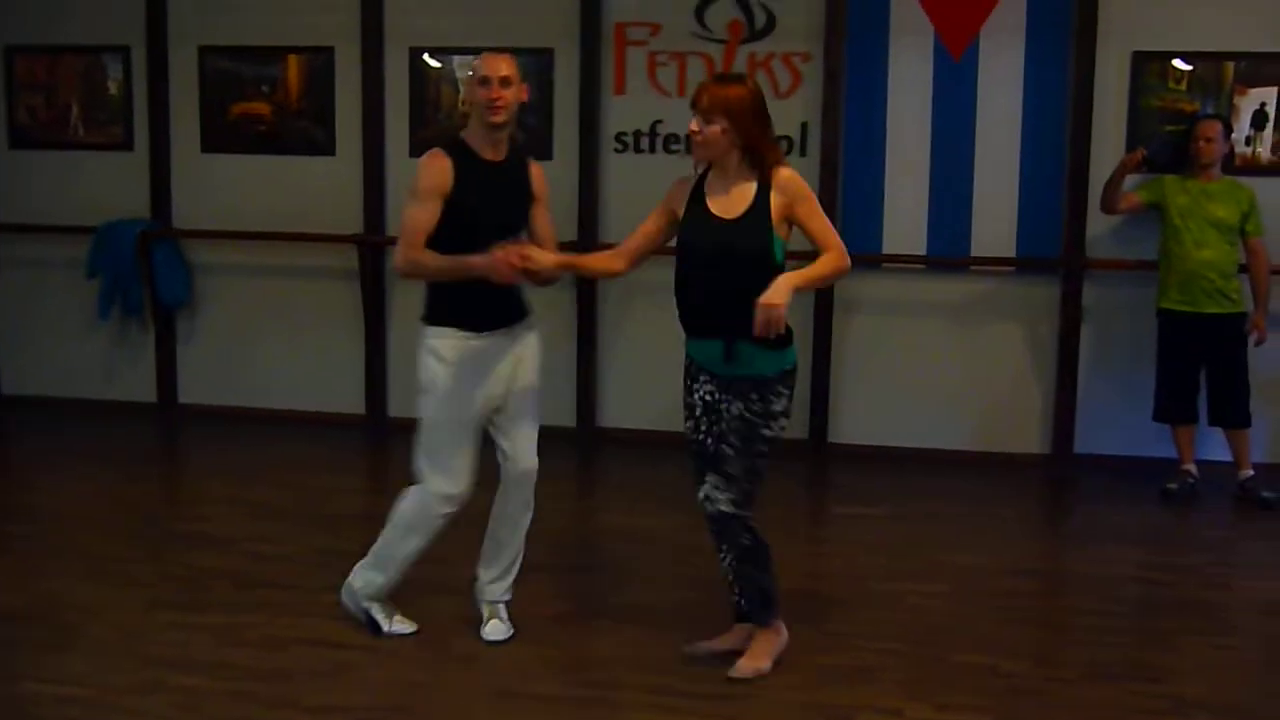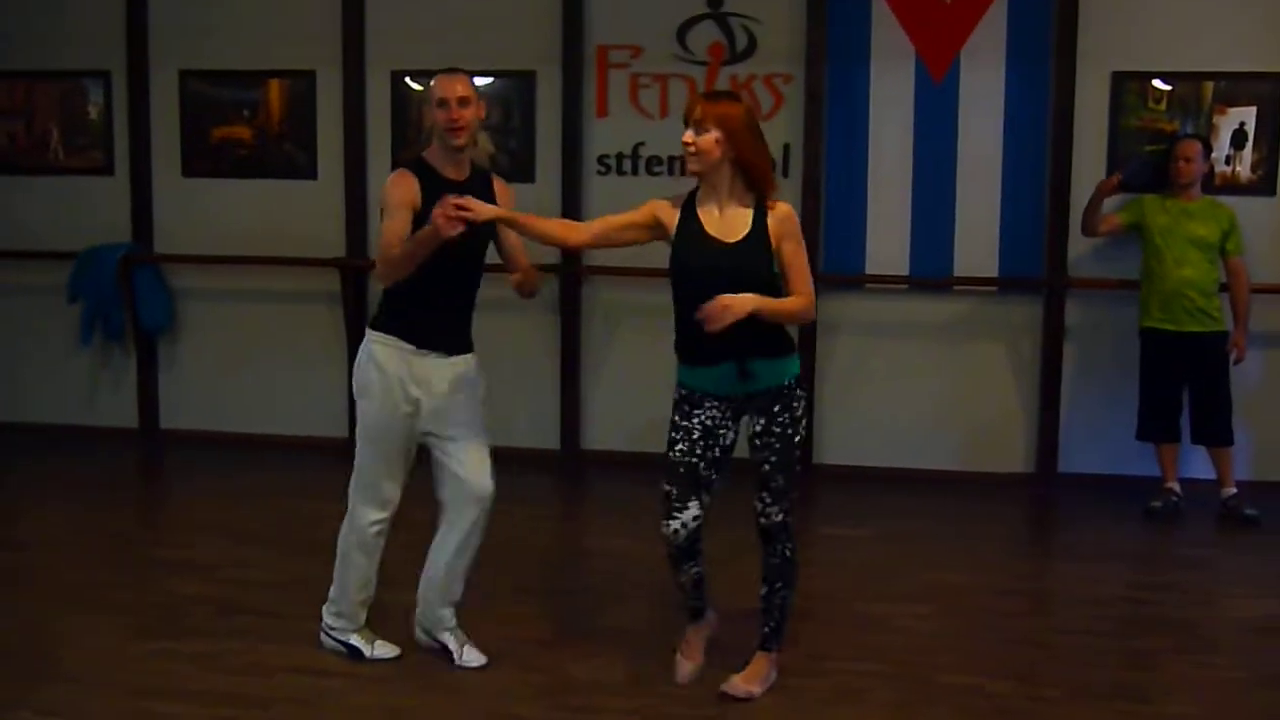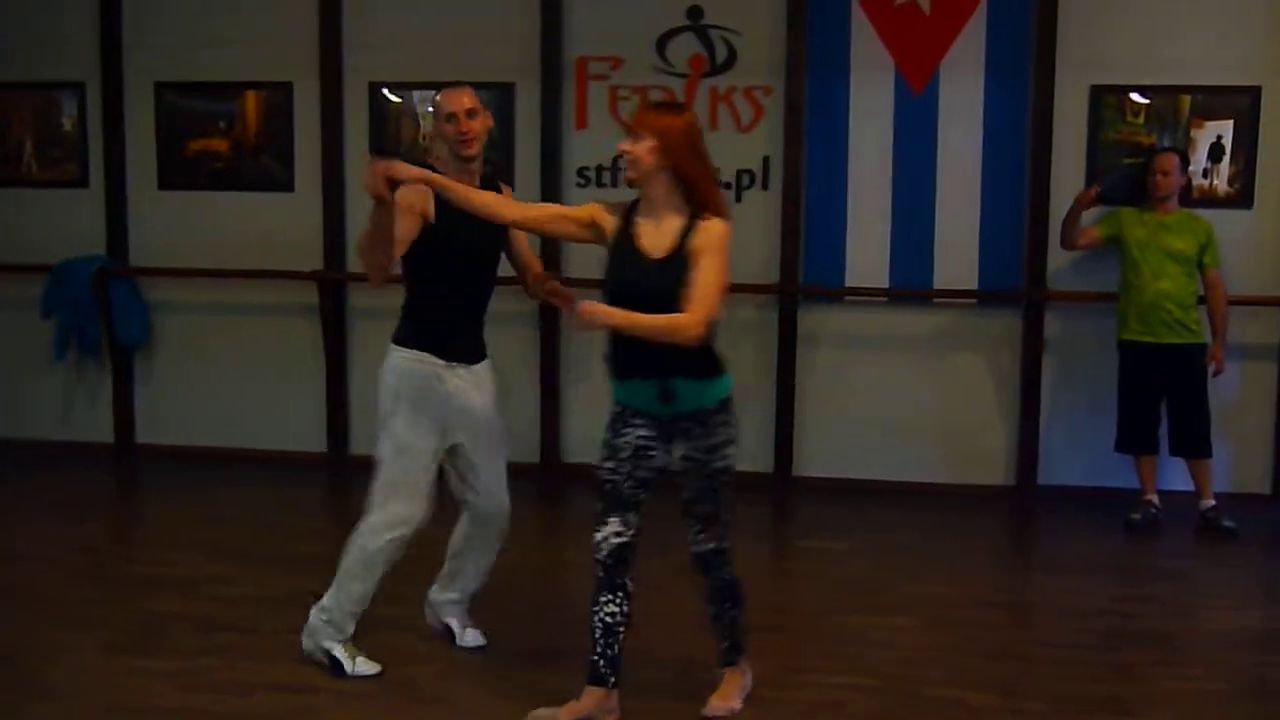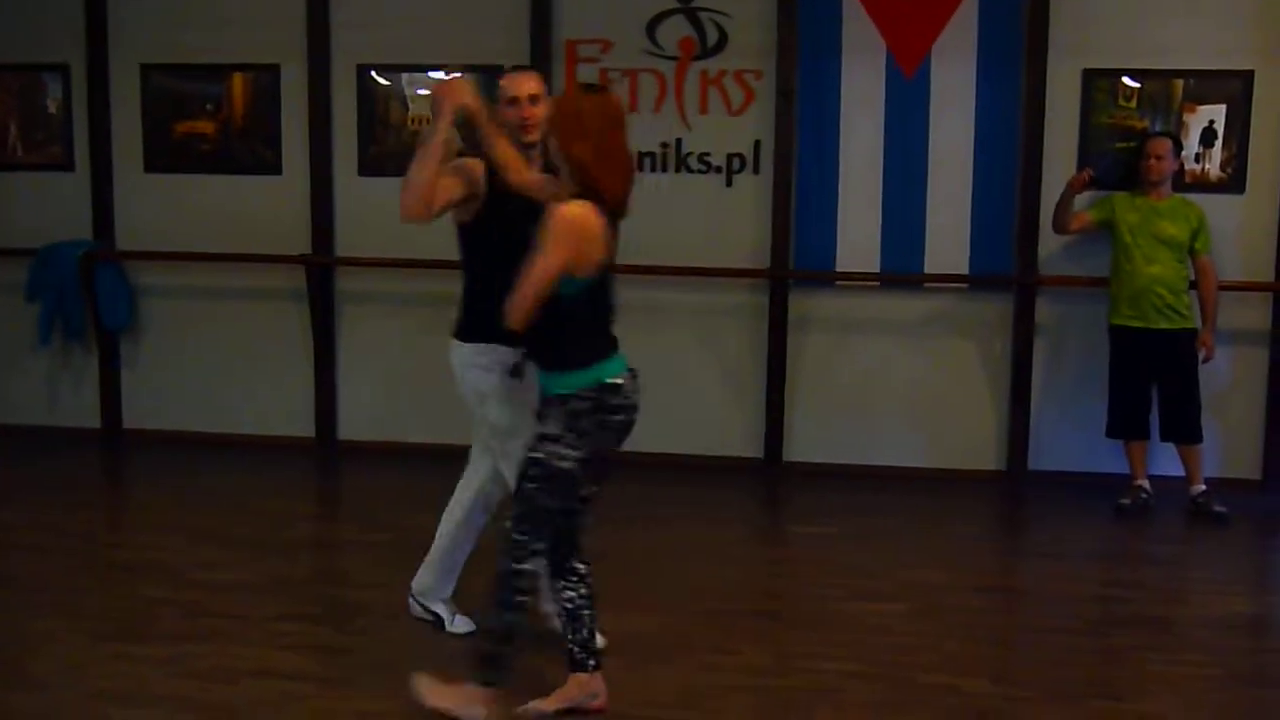
dt=0.3s
person 1, frame 1
left shoulder: (780, 184)
right shoulder: (685, 192)
left elbow: (839, 257)
right elbow: (622, 259)
left wrist: (789, 282)
right wrist: (558, 261)
left hip: (763, 371)
right hip: (704, 369)
left knee: (727, 505)
right knee: (713, 501)
left ankle: (769, 625)
right ankle: (747, 622)
person 1, frame 2
left shoulder: (777, 216)
right shoulder: (671, 213)
left elbow: (806, 305)
right elbow: (579, 236)
left wrist: (751, 302)
right wrist: (500, 213)
left hip: (774, 387)
right hip: (702, 390)
left knee: (773, 523)
right knee: (678, 525)
left ankle: (768, 652)
right ankle: (699, 620)
person 1, frame 3
left shoulder: (709, 231)
right shoulder: (611, 221)
left elbow: (692, 328)
right elbow: (512, 214)
left wrist: (610, 315)
right wrist: (426, 178)
left hip: (700, 409)
right hip: (635, 410)
left knee: (706, 548)
right knee: (611, 546)
left ankle: (735, 666)
person 1, frame 4
left shoulder: (571, 219)
right shoulder: (590, 209)
left elbow: (518, 316)
right elbow: (521, 176)
left wrist: (515, 293)
right wrist: (476, 113)
left hip: (579, 400)
right hip: (604, 388)
left knee: (523, 540)
right knee: (558, 534)
person 2, frame 1
left shoulder: (531, 172)
right shoulder: (440, 165)
left elbow: (547, 257)
right elbow: (406, 258)
left wrist: (531, 266)
right wrist: (477, 266)
left hip: (515, 338)
right hip: (451, 342)
left knee: (521, 472)
right knee: (445, 485)
left ankle: (494, 595)
right ankle: (366, 587)
person 2, frame 2
left shoulder: (495, 190)
right shoulder: (406, 183)
left elbow: (520, 270)
right elbow: (386, 271)
left wrist: (524, 280)
right wrist: (432, 235)
left hip: (456, 361)
right hip: (392, 356)
left knee: (474, 490)
right knee: (374, 500)
left ankle: (437, 618)
right ankle: (341, 623)
person 2, frame 3
left shoulder: (501, 196)
right shoulder: (419, 193)
left elbow: (530, 274)
right elbow: (376, 271)
left wrist: (548, 288)
right wrist: (381, 208)
left hip: (474, 370)
right hip: (417, 368)
left knee: (491, 505)
right knee: (399, 512)
left ankle: (448, 603)
right ankle: (327, 629)
person 2, frame 4
left shoulder: (558, 186)
right shoulder: (475, 176)
right elbow: (413, 210)
right wrist: (442, 122)
left hip: (525, 351)
right hip: (485, 352)
left knee: (488, 480)
left ankle: (432, 592)
right ankle: (560, 609)
person 3, frame 1
left shoulder: (1242, 195)
right shoulder: (1166, 186)
left elbow: (1257, 255)
right elbow: (1111, 206)
left wrist: (1261, 310)
right wrist: (1120, 172)
left hip: (1227, 312)
right hip: (1176, 311)
left knee: (1233, 397)
right knee: (1178, 394)
left ankle: (1246, 475)
right ankle: (1187, 471)
person 3, frame 2
left shoulder: (1222, 214)
right shoulder: (1146, 207)
left elbow: (1237, 274)
right elbow: (1092, 228)
left wrist: (1241, 329)
right wrist: (1099, 196)
left hip: (1208, 330)
right hip: (1158, 329)
left knee: (1216, 415)
right knee: (1161, 413)
left ankle: (1229, 493)
right ankle: (1171, 489)
person 3, frame 3
left shoulder: (1199, 227)
right shoulder: (1124, 220)
left elbow: (1214, 287)
right elbow: (1071, 242)
left wrist: (1219, 341)
right wrist: (1076, 209)
left hip: (1186, 343)
right hip: (1137, 342)
left knee: (1194, 427)
right knee: (1140, 425)
left ankle: (1208, 505)
right ankle: (1150, 501)
person 3, frame 4
left shoulder: (1191, 213)
right shoulder: (1117, 205)
left elbow: (1206, 273)
right elbow: (1064, 226)
left wrist: (1209, 328)
right wrist: (1069, 193)
left hip: (1178, 328)
right hip: (1128, 327)
left knee: (1184, 412)
right knee: (1131, 410)
left ankle: (1198, 490)
right ankle: (1140, 486)
